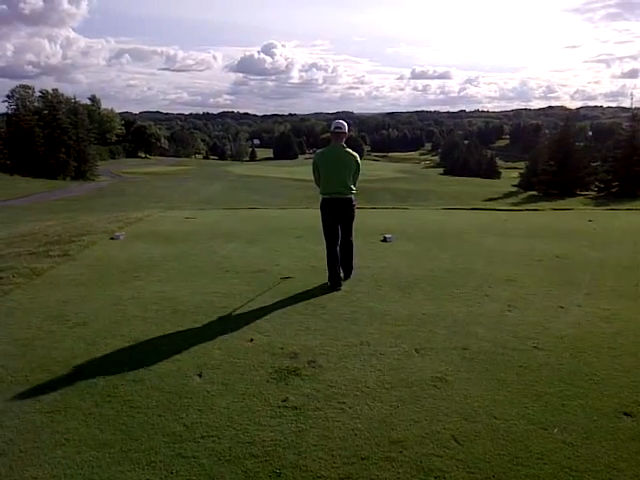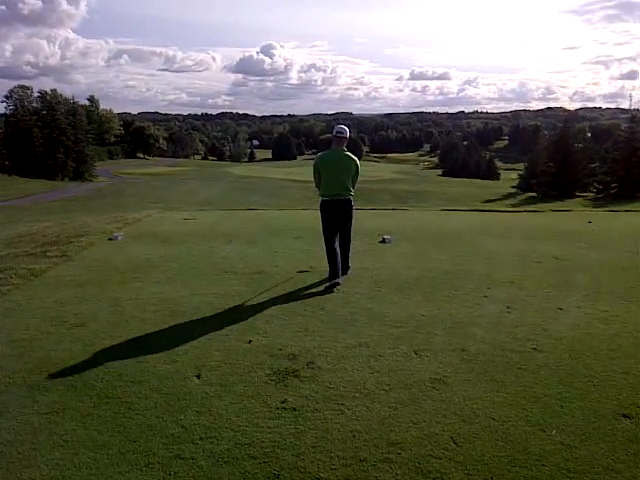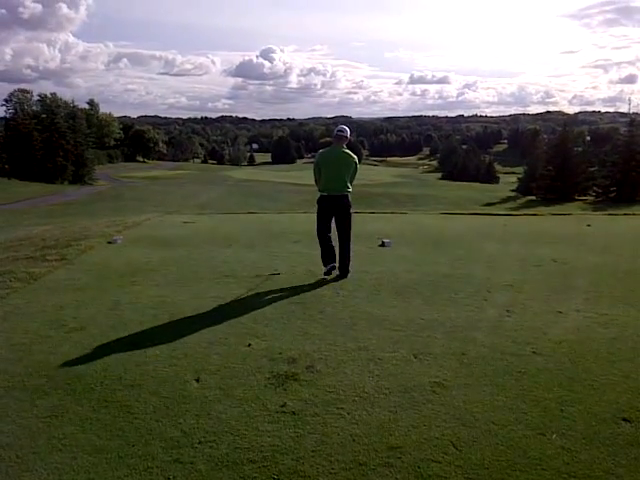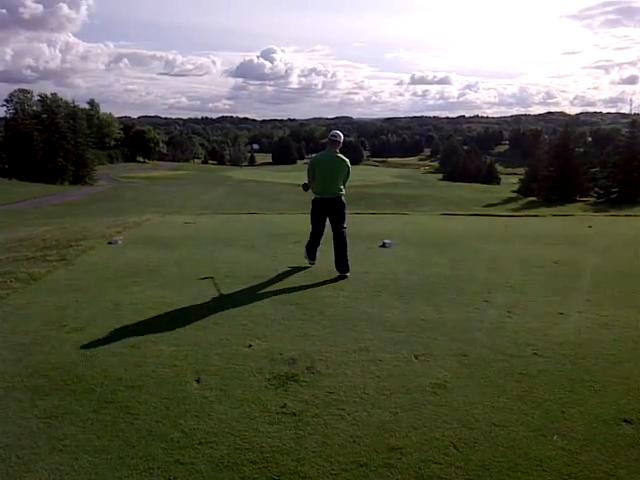
dt=0.3s
person 1, frame 1
left shoulder: (319, 156)
right shoulder: (354, 157)
left elbow: (317, 181)
right elbow: (354, 181)
left hip: (328, 202)
right hip: (347, 201)
left knee: (332, 242)
right knee: (347, 238)
left ankle: (335, 280)
right ankle: (347, 271)
person 1, frame 2
left shoulder: (320, 158)
right shoulder: (354, 161)
left elbow: (317, 183)
right elbow: (353, 184)
left hip: (328, 204)
right hip: (346, 203)
left knee: (331, 241)
right knee: (345, 238)
left ankle: (334, 276)
right ankle: (343, 268)
person 1, frame 3
left shoulder: (321, 155)
right shoulder: (353, 158)
left elbow: (317, 179)
right elbow: (350, 180)
left hip: (326, 199)
right hip: (344, 199)
left knee: (324, 233)
right knee: (344, 235)
left ankle: (329, 262)
right ankle: (344, 270)
person 1, frame 4
left shoulder: (315, 159)
right shoulder: (345, 162)
left elbow: (310, 182)
right elbow: (343, 183)
left hip: (320, 201)
right hip: (337, 201)
left knee: (316, 231)
right knee: (340, 235)
left ankle: (311, 256)
right ankle: (343, 268)
